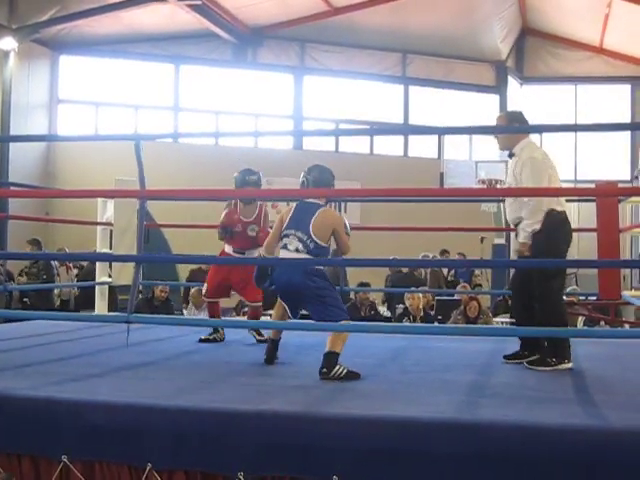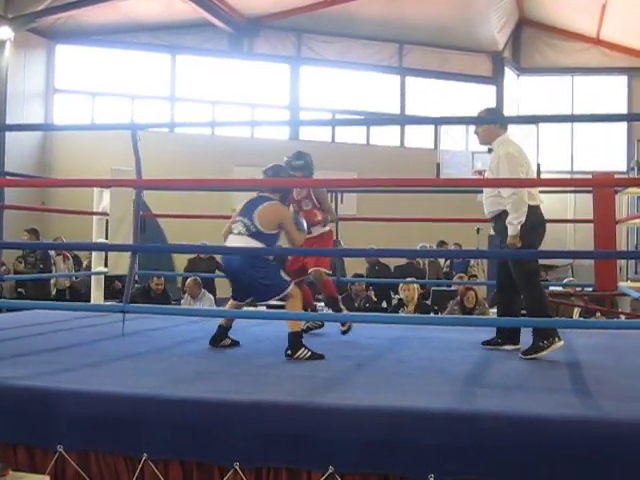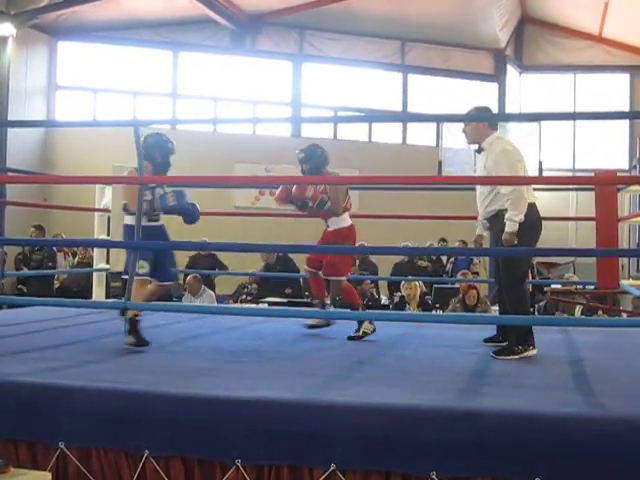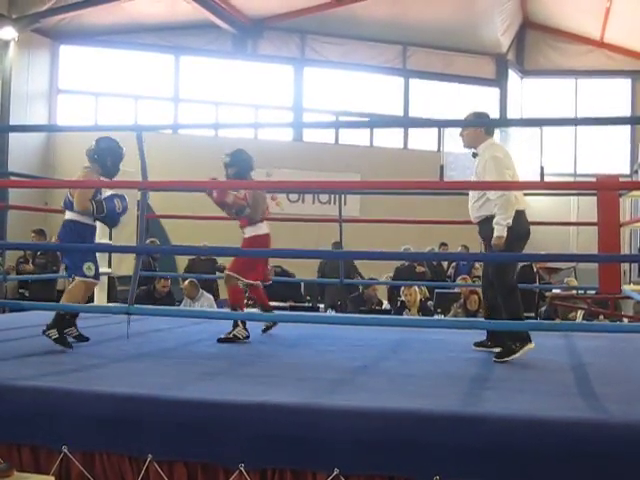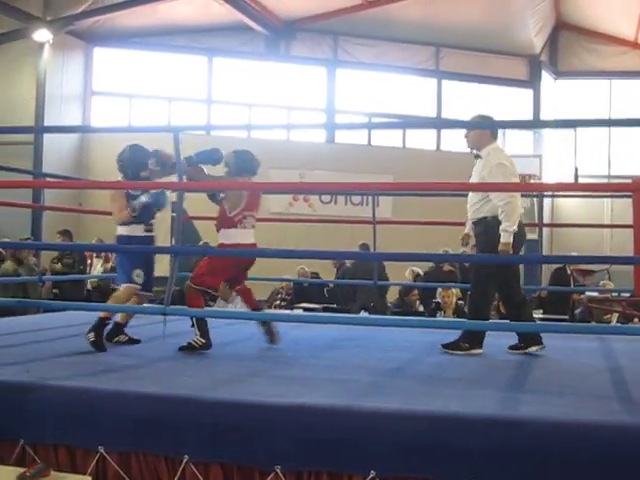
dt=0.7s
person 1, frame 1
left shoulder: (530, 157)
right shoulder: (518, 158)
left elbow: (536, 201)
left wrist: (524, 237)
right wrist: (523, 236)
left hip: (547, 230)
right hip: (535, 233)
left knee: (547, 292)
right knee: (522, 289)
left ankle: (559, 354)
right ankle: (532, 346)
person 1, frame 2
left shoulder: (507, 152)
right shoulder: (499, 152)
left elbow: (516, 193)
left wrist: (513, 230)
left hip: (521, 223)
right hip: (511, 224)
left knee: (526, 278)
right knee: (507, 280)
left ankle: (547, 335)
right ankle: (508, 336)
person 1, frame 3
left shoulder: (502, 151)
right shoulder: (485, 153)
left elbow: (516, 191)
left wrist: (511, 227)
right wrist: (481, 228)
left hip: (517, 223)
right hip: (503, 223)
left knee: (513, 279)
right knee: (504, 279)
left ankle: (523, 341)
right ankle: (506, 332)
person 1, frame 4
left shoulder: (492, 156)
right shoulder: (485, 157)
left elbow: (503, 195)
left wrist: (499, 231)
left hip: (505, 229)
right hip: (499, 228)
left knee: (503, 284)
right knee: (492, 283)
left ankle: (520, 338)
right ankle: (497, 339)
person 1, frame 5
left shoulder: (496, 161)
right shoulder: (484, 161)
left elbow: (508, 202)
left wrist: (506, 237)
right wrist: (469, 228)
left hip: (495, 231)
right hip: (489, 229)
left knee: (481, 286)
right knee: (507, 287)
left ankle: (471, 341)
right ankle: (530, 339)
person 2, frame 1
left shoulder: (289, 211)
right shoulder: (332, 216)
left elbow: (269, 246)
right elbow: (345, 250)
left wrist: (264, 266)
right wrist: (344, 231)
left hip: (283, 272)
right hip: (310, 275)
left knee: (284, 302)
right knee: (340, 320)
left ankle: (271, 351)
right ankle: (329, 365)
person 2, frame 2
left shoulder: (249, 202)
right shoulder: (280, 210)
left elbow: (230, 230)
right elbow: (298, 242)
right wrist: (300, 227)
left hip: (231, 258)
right hip: (251, 260)
left knee: (241, 296)
right knee: (294, 295)
left ankle: (220, 336)
right ankle: (296, 347)
person 2, frame 3
left shoulder: (160, 178)
right shoulder: (134, 176)
left elbow: (162, 204)
right elbow: (134, 208)
left wrist: (182, 208)
right wrist: (161, 203)
left hip: (157, 233)
right hip: (137, 234)
left knee: (163, 283)
right knee: (142, 279)
left ankle: (129, 311)
right ankle: (133, 327)
person 2, frame 4
left shoulder: (92, 175)
right shoulder: (88, 174)
right elbow: (80, 206)
left wrist: (103, 215)
right wrist: (105, 205)
left hip: (81, 234)
right hip: (75, 233)
left knee: (90, 281)
right knee: (84, 280)
left ankle: (69, 324)
right ankle: (55, 325)
person 2, frame 5
left shoulder: (142, 181)
right shoulder: (119, 189)
right elbow: (120, 218)
right wrist: (138, 206)
left hip: (146, 244)
right hip: (130, 245)
left knee: (143, 293)
right knee: (131, 287)
left ankle: (116, 332)
right ankle: (96, 329)
person 3, frame 1
left shoulder: (263, 210)
right shoulder: (230, 208)
left elbow: (265, 238)
right elbow: (221, 237)
left wrist: (265, 240)
right wrist: (224, 228)
right hip: (229, 258)
left knee: (256, 302)
right knee: (210, 296)
left ankle: (253, 327)
right ankle: (218, 331)
person 3, frame 2
left shoulder: (317, 189)
right shoulder: (292, 191)
left elbow: (331, 215)
left wrist: (320, 220)
left hip: (322, 237)
right hip: (306, 239)
left knee: (317, 272)
right knee: (297, 278)
left ankle: (340, 313)
right ankle: (314, 319)
person 3, frame 3
right shoulder: (316, 182)
left elbow: (336, 209)
right elbow: (312, 211)
left wrist: (315, 198)
right wrist: (295, 200)
left hip: (343, 233)
right hip: (330, 233)
left knee: (337, 280)
right knee: (311, 270)
left ankle: (365, 322)
person 3, frame 4
left shoulder: (254, 188)
right shoulder: (244, 189)
left elbow: (255, 217)
right elbow: (234, 214)
left wrist: (234, 203)
right wrist: (221, 198)
left hip: (257, 238)
right hip: (255, 239)
left knee: (232, 280)
right knee: (251, 282)
left ankle: (240, 330)
person 3, frame 5
right shoulder: (254, 190)
left elbow: (198, 176)
left hip: (231, 248)
right hip: (249, 248)
left knee: (193, 288)
right knee: (237, 285)
left ankle: (202, 338)
right ankle: (266, 326)
